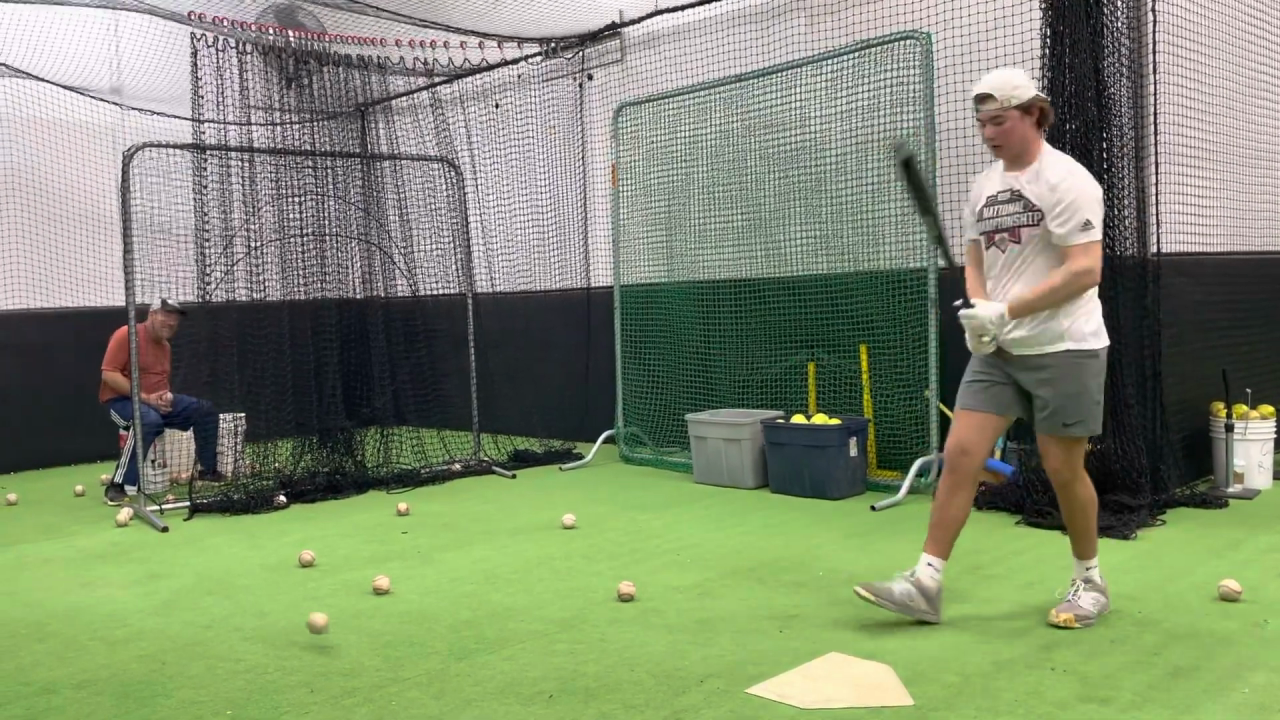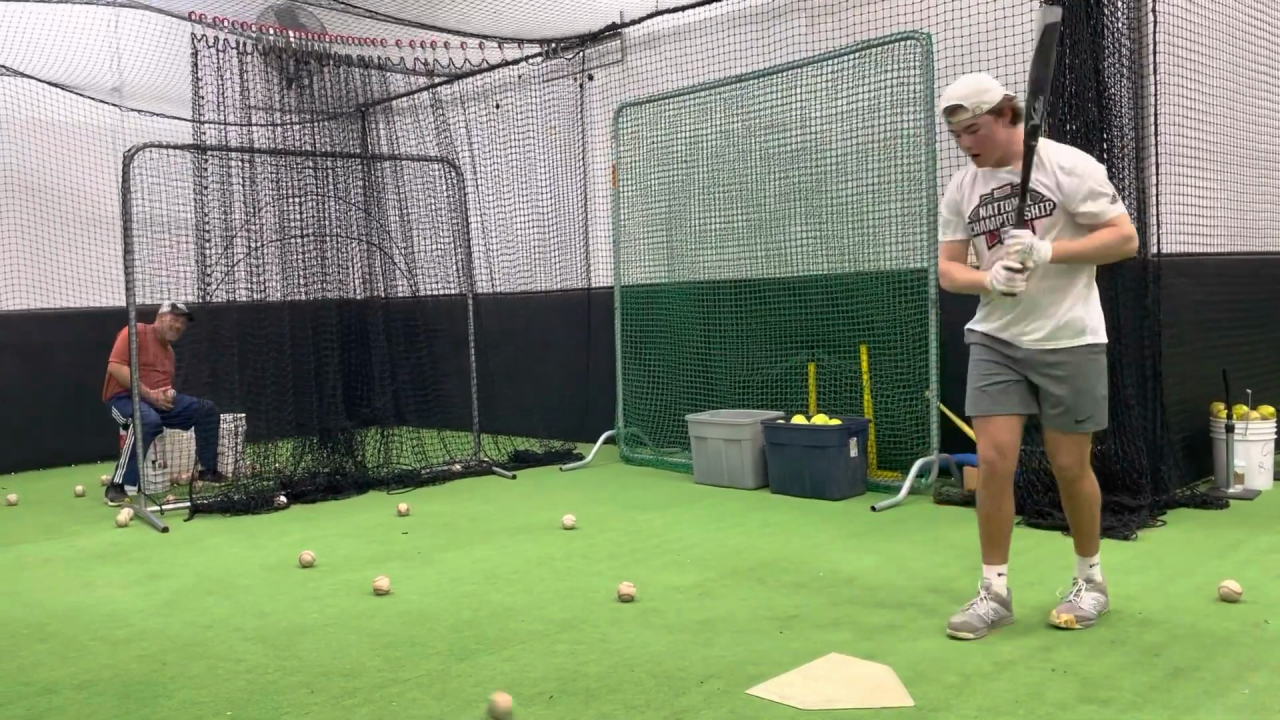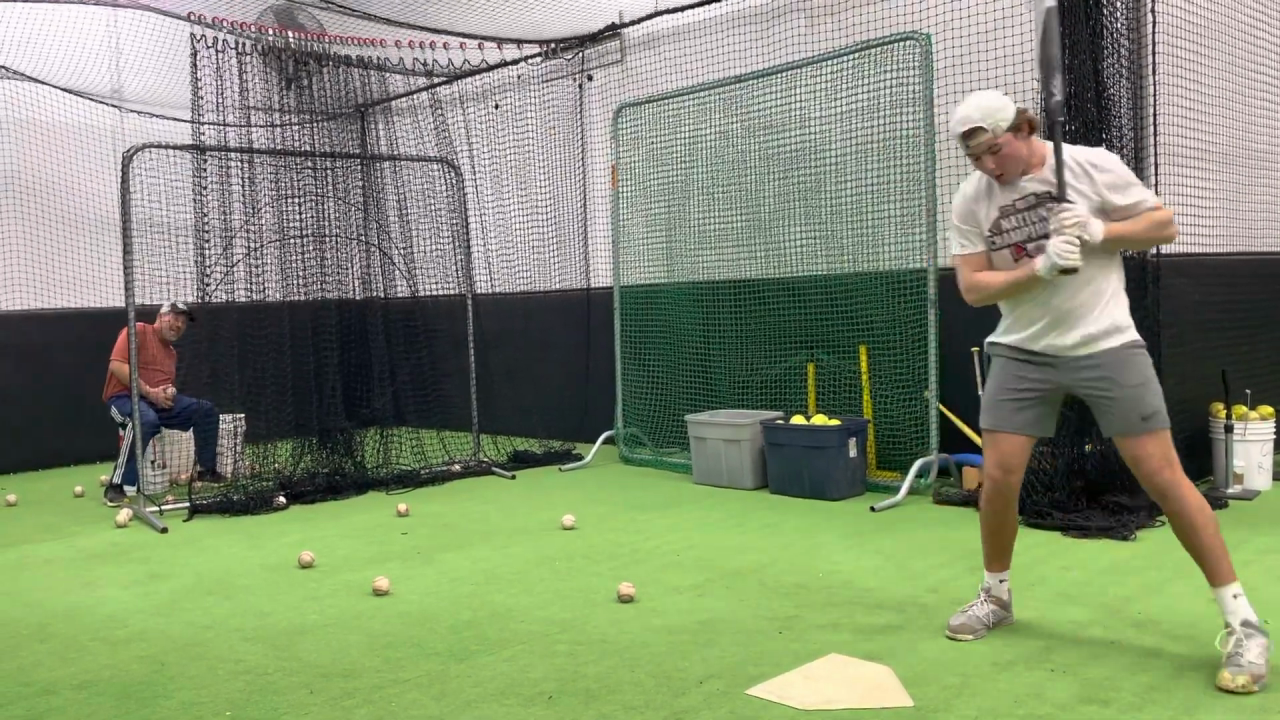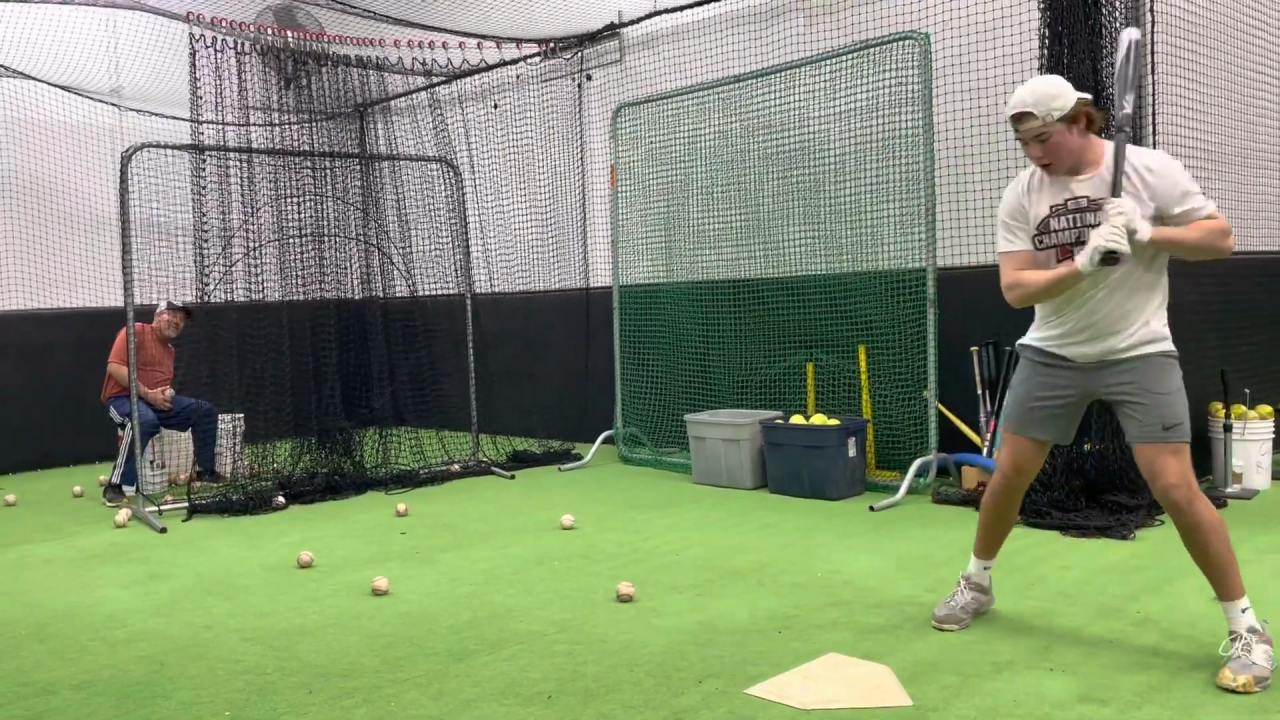
dt=0.5s
person 1, frame 1
left shoulder: (1067, 181)
right shoulder: (985, 184)
left elbow: (1085, 271)
left wrist: (1004, 311)
right wrist: (977, 314)
left hip: (1064, 348)
right hip: (998, 349)
left knee: (1064, 468)
right knee: (958, 456)
left ankle: (1090, 581)
right ankle: (923, 583)
person 1, frame 2
left shoulder: (1069, 166)
right shoulder: (961, 186)
left elbow: (1124, 238)
right elbow: (948, 269)
left wrist: (1046, 252)
right wrist: (989, 279)
left hip: (1070, 340)
right hip: (995, 340)
left knee: (1070, 466)
right knee: (993, 461)
left ankle: (1090, 580)
right ankle: (995, 591)
person 1, frame 3
left shoulder: (1094, 166)
right shoulder: (972, 199)
left elbow: (1163, 223)
right elbow: (973, 288)
left wrist: (1103, 231)
right wrist: (1042, 268)
left hip: (1107, 346)
right hip: (1023, 350)
left knee: (1162, 475)
right knee: (999, 474)
left ankle: (1242, 621)
right ankle: (995, 595)
person 1, frame 4
left shoulder: (1150, 169)
right shoulder: (1021, 193)
left elbow: (1221, 237)
right elbow: (1014, 287)
left wrist: (1148, 234)
right wrist: (1082, 265)
left hip: (1138, 353)
right hip: (1052, 353)
left knee: (1176, 487)
right knee: (1009, 474)
left ankle: (1247, 628)
right ankle: (977, 580)
person 2, frame 1
left shoulder: (165, 347)
right shoulder: (127, 334)
right elbow: (109, 374)
left wrist: (166, 398)
right wrist: (145, 398)
left hip: (158, 401)
right hip: (122, 399)
left knee: (205, 411)
right knee: (150, 421)
left ankle: (208, 470)
right ankle: (119, 486)
person 2, frame 2
left shoulder: (169, 351)
right shoulder: (136, 332)
right elbow: (115, 367)
left wrist: (168, 395)
right wrist: (148, 394)
left hip: (159, 401)
right hip: (125, 398)
left knee: (207, 410)
right knee: (149, 421)
left ankle: (208, 470)
right ankle: (119, 486)
person 2, frame 3
left shoulder: (171, 352)
right shoulder: (138, 331)
right elbow: (117, 365)
left wrist: (169, 394)
right wrist: (148, 392)
left hip: (159, 401)
right hip: (125, 397)
left knee: (206, 410)
right knee: (146, 420)
left ankle: (207, 471)
right ankle: (118, 486)
person 2, frame 4
left shoulder: (170, 350)
right shoulder: (136, 332)
right elbow: (114, 367)
left wrist: (167, 395)
right wrist: (147, 393)
left hip: (158, 401)
right hip: (123, 397)
left knee: (205, 411)
right knee: (146, 420)
left ankle: (205, 471)
right ankle: (116, 485)
